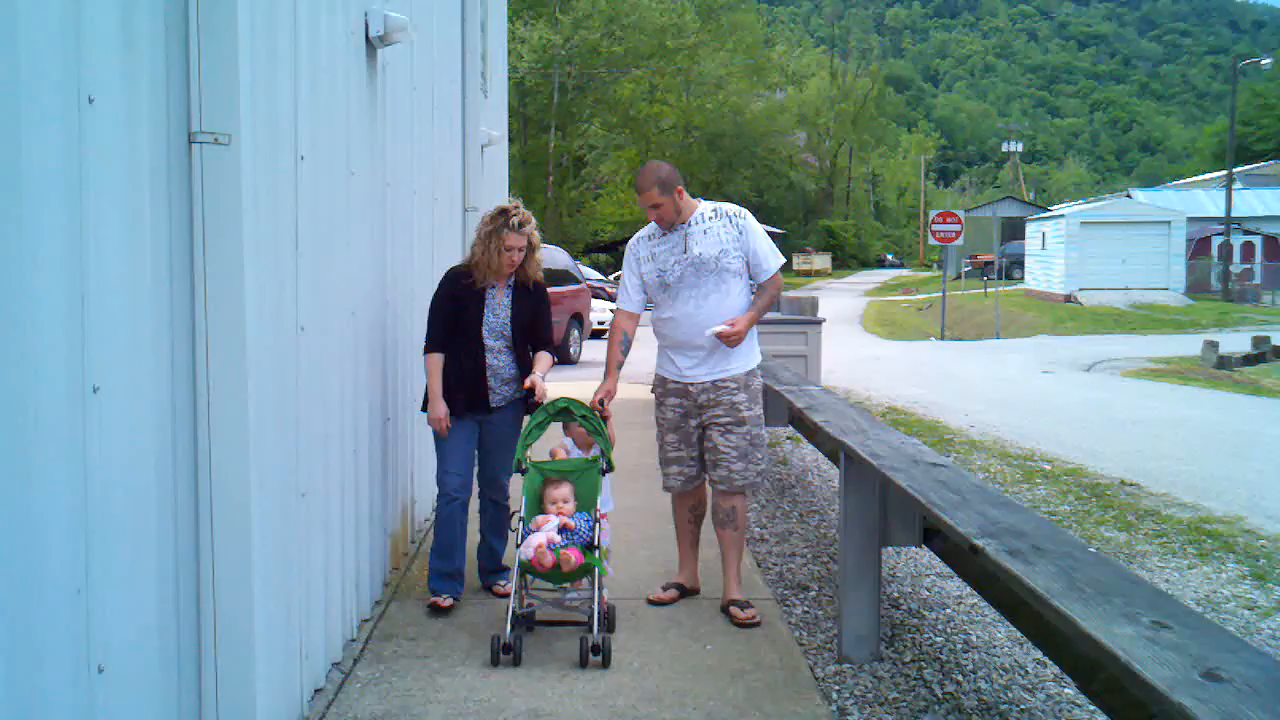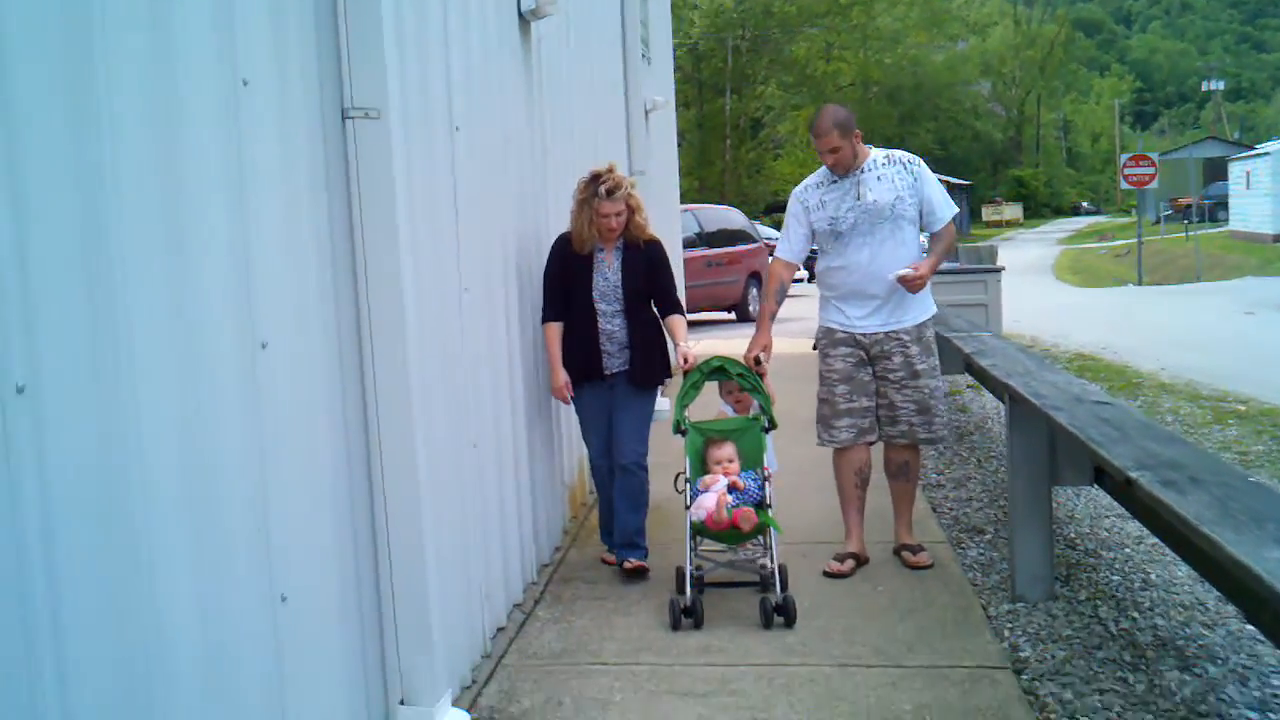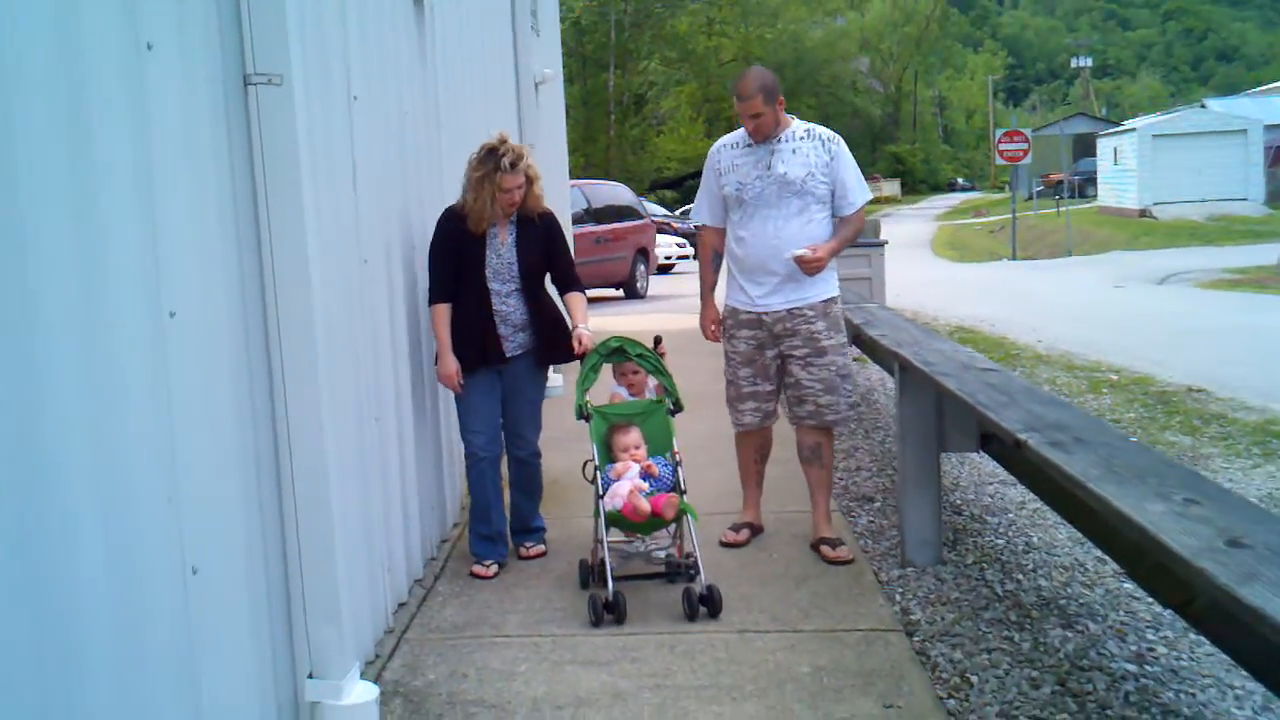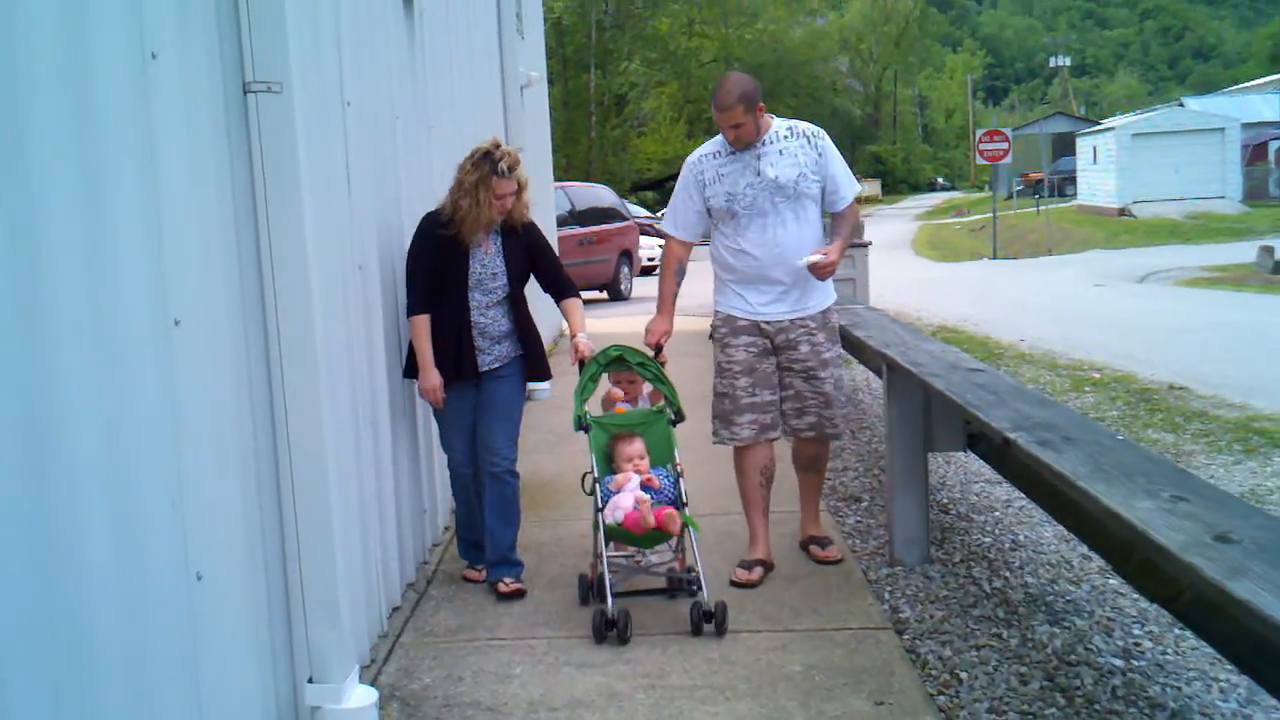
dt=1s
person 1, frame 1
left shoulder: (735, 221)
right shoulder: (640, 245)
left elbow: (772, 281)
right elbow: (626, 314)
left wrist: (748, 319)
right wrist: (611, 377)
left hip: (732, 377)
right hip: (673, 379)
left knee: (730, 481)
right knee: (683, 481)
left ankle: (733, 589)
right ankle: (686, 574)
person 1, frame 2
left shoulder: (907, 168)
right shoulder: (807, 194)
left elbow: (945, 228)
right elbow: (784, 263)
left wrist: (929, 265)
right wrist: (763, 329)
left hip: (906, 327)
right hip: (841, 332)
left knee: (904, 435)
right knee: (848, 436)
left ankle: (904, 534)
right ankle: (853, 542)
person 1, frame 3
left shoulder: (825, 145)
right shoulder: (722, 153)
left elbow: (855, 214)
right elbow: (711, 233)
left wrist: (830, 248)
right wrist: (707, 302)
left hip: (812, 304)
right hip: (745, 308)
left knee: (816, 416)
right knee: (750, 416)
left ankle: (823, 525)
right ankle: (751, 511)
person 1, frame 4
left shoulder: (810, 141)
right shoulder: (701, 164)
left elbow: (847, 208)
right elbow: (679, 242)
left wrist: (837, 247)
right wrist: (664, 313)
left hip: (810, 312)
right hip: (740, 318)
left knee: (813, 427)
right knee: (750, 431)
left ankle: (811, 525)
right ankle: (759, 546)
person 2, frame 1
left shoulder: (533, 289)
right shoulder: (457, 281)
left elbow: (543, 345)
right elbow: (435, 343)
left wrist: (537, 373)
right wrist: (436, 398)
left hip: (506, 403)
right hip: (459, 402)
left knee: (496, 489)
right knee: (453, 489)
left ankle: (494, 570)
right ankle: (444, 584)
person 2, frame 2
left shoulder: (648, 249)
right shoulder: (567, 249)
left elbow: (668, 304)
right elbow: (554, 312)
left wrist: (681, 343)
right wrist: (557, 368)
left hip: (637, 369)
right hip: (587, 371)
left knee: (630, 458)
right knee: (601, 459)
left ankle: (632, 548)
right ankle: (613, 539)
person 2, frame 3
left shoulder: (541, 221)
right shoulder: (455, 224)
left elbow: (567, 279)
right elbow: (440, 292)
left wrist: (580, 324)
right wrist: (446, 352)
left hip: (527, 351)
right hip: (475, 354)
left knee: (524, 446)
right knee: (482, 449)
left ankle: (529, 531)
right ankle: (488, 548)
person 2, frame 4
left shoulder: (522, 231)
right shoulder: (436, 230)
left elbow: (560, 285)
right elbow: (418, 303)
left wrist: (579, 333)
right wrist: (427, 367)
left hip: (505, 362)
right hip: (451, 365)
left knee: (499, 462)
right knee: (463, 464)
left ankle: (504, 566)
right ankle: (475, 554)
